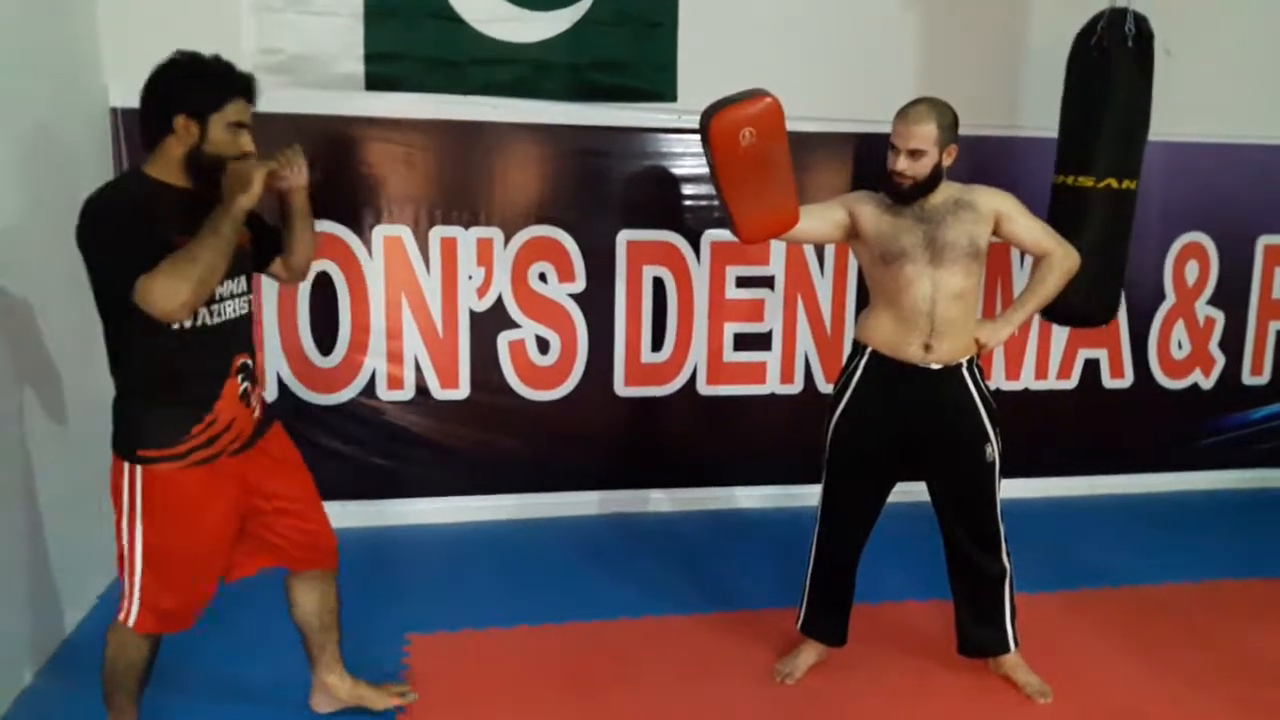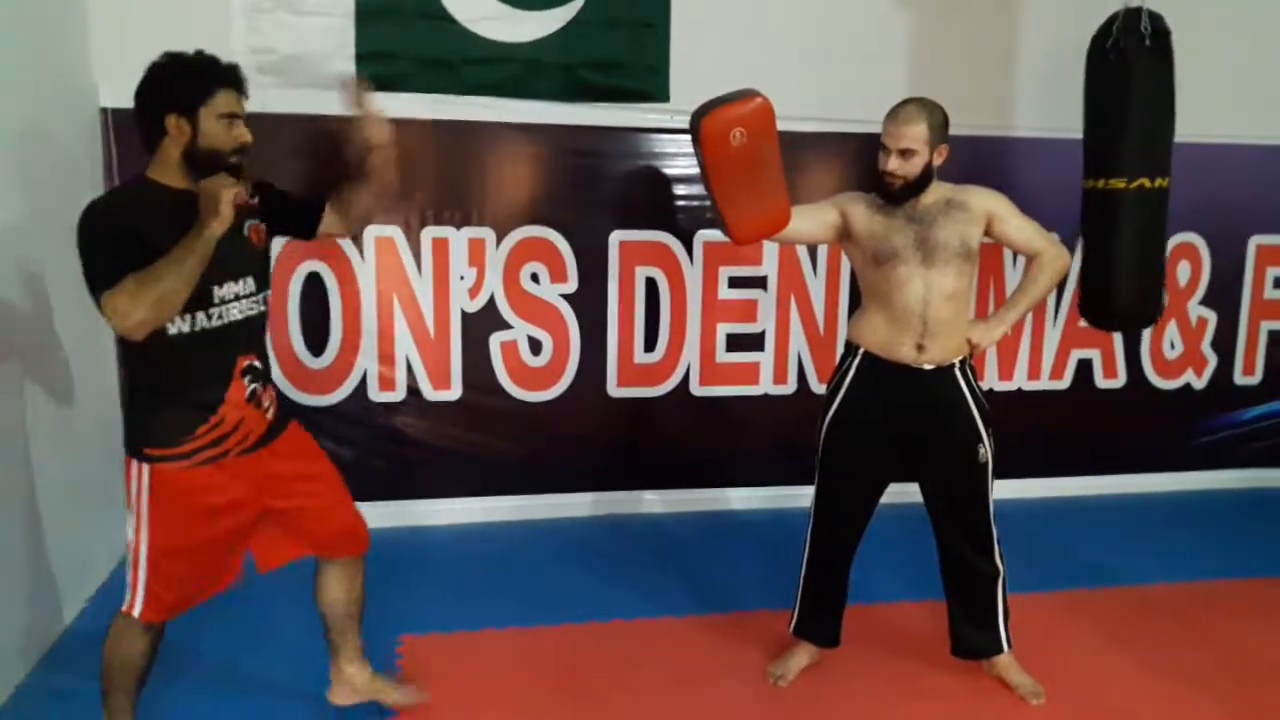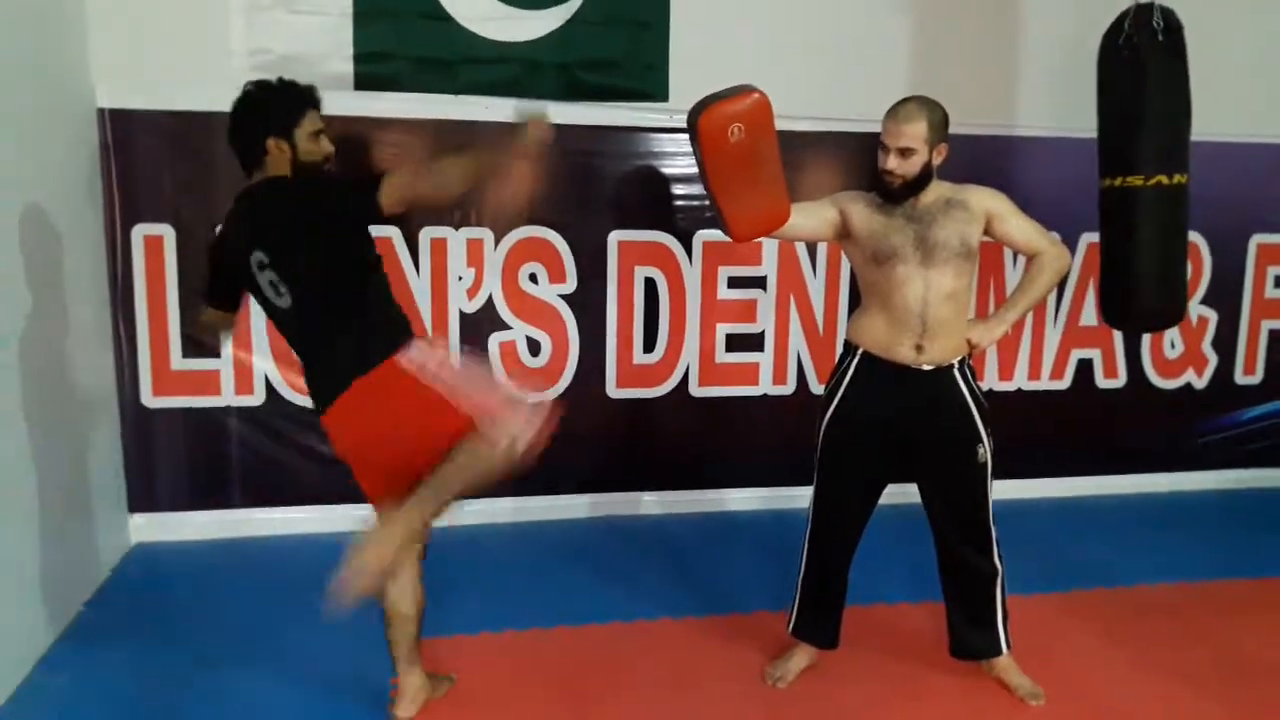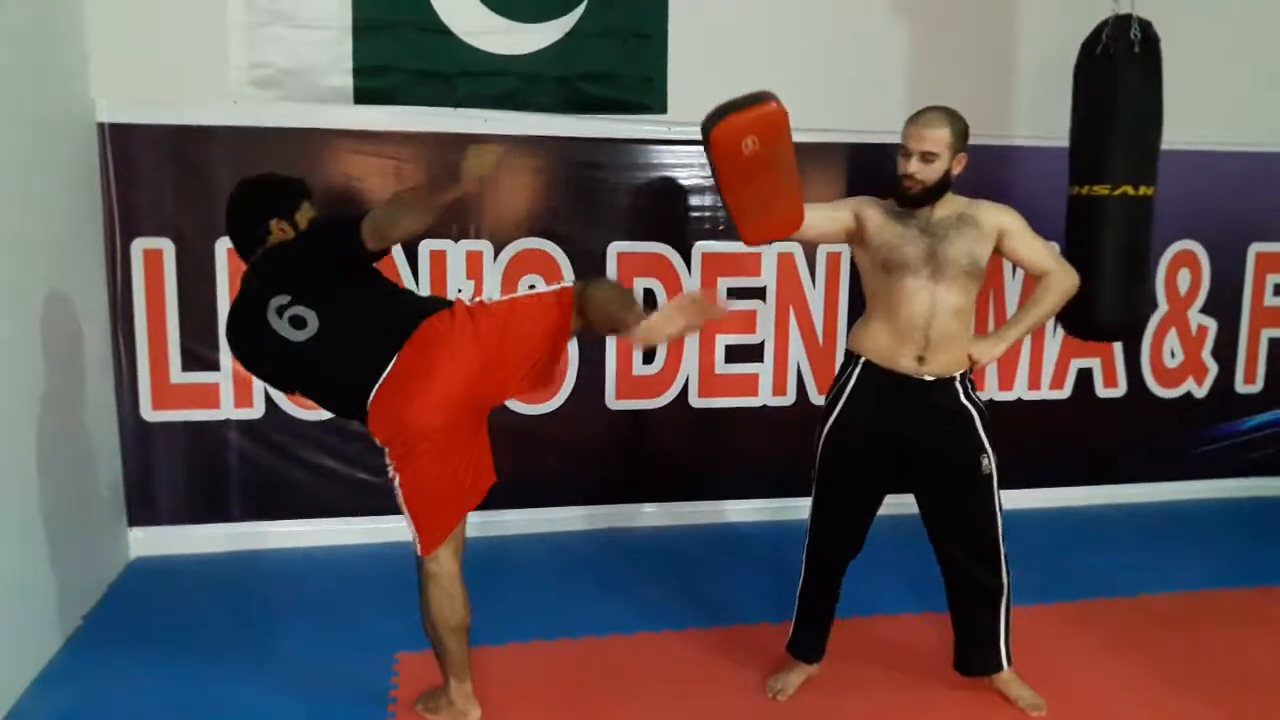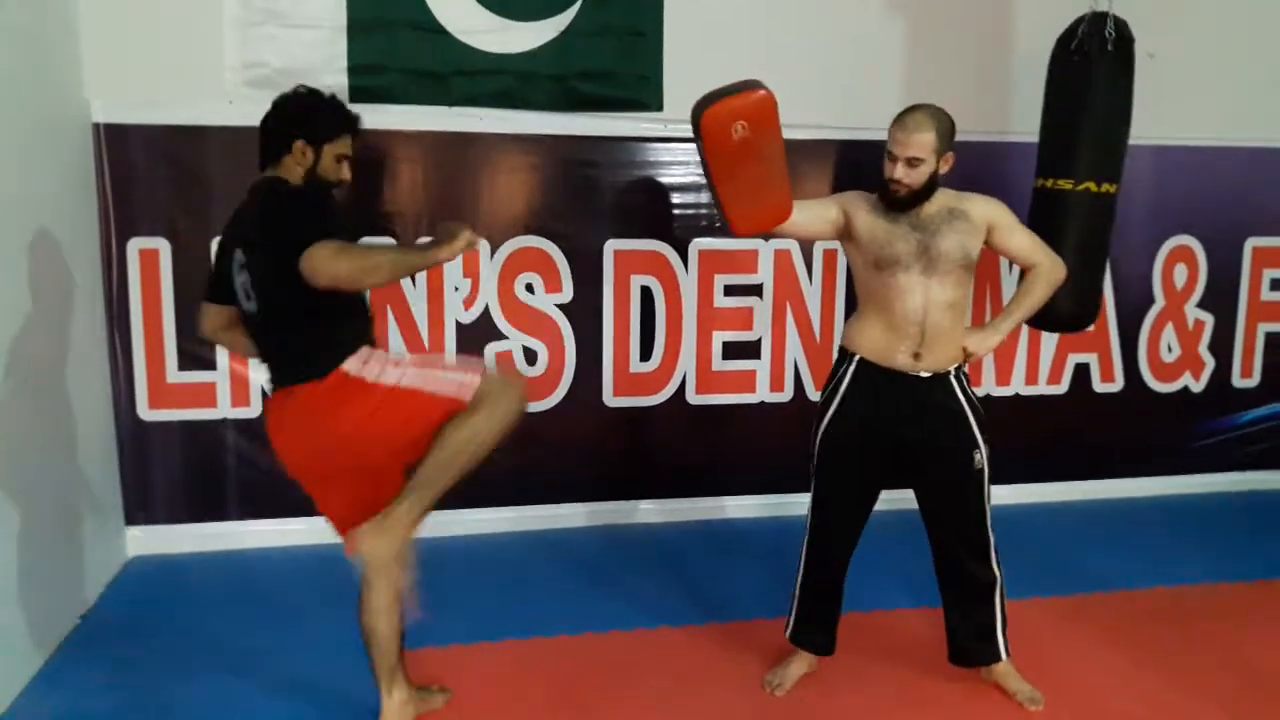
dt=0.5s
person 1, frame 1
left shoulder: (219, 201)
right shoulder: (114, 212)
left elbow: (292, 267)
right elbow: (172, 298)
left wrist: (295, 197)
right wrist: (234, 207)
left hip: (252, 432)
right hip: (167, 453)
left knee: (312, 550)
right knee: (148, 604)
person 1, frame 2
left shoulder: (247, 199)
right shoulder: (114, 218)
left elbow: (344, 218)
right elbow: (132, 317)
left wrist: (376, 153)
right wrist: (207, 228)
left hip: (266, 432)
right hip: (177, 455)
left knee: (341, 536)
right knee: (151, 601)
person 1, frame 3
left shoulder: (231, 233)
right shoulder: (313, 197)
left elbow: (216, 318)
right elbow: (418, 186)
right wrist: (508, 155)
left hip: (344, 407)
right hip: (391, 374)
left knee: (406, 535)
right knee: (521, 425)
right ankle: (393, 527)
person 1, frame 4
left shoulder: (245, 332)
right shoulder: (318, 249)
left elbow: (317, 391)
right elbow: (389, 221)
right wrist: (451, 191)
left hip: (404, 416)
right hip: (451, 346)
left knee: (439, 555)
right knee: (592, 293)
right ankle: (641, 323)
person 1, frame 5
left shoulder: (241, 226)
right shoulder: (296, 202)
left elbow: (218, 324)
right elbow: (327, 267)
right wrist: (432, 252)
left hip: (297, 417)
right hip: (345, 387)
left knee: (373, 546)
right knee: (502, 393)
right ankle: (393, 525)
person 2, frame 1
left shoulder: (985, 205)
right shoulder: (863, 210)
left elbow: (1063, 256)
right elbow: (783, 221)
left wrist: (1008, 321)
left hip: (955, 387)
right hip: (877, 381)
left knee: (977, 527)
right knee: (842, 520)
left ankle: (998, 647)
right ankle: (818, 635)
person 2, frame 2
left shoulder: (977, 205)
right shoulder: (854, 211)
left elbow: (1053, 255)
right elbow: (774, 223)
left wrist: (1000, 322)
left hip: (948, 387)
right hip: (869, 383)
left knee: (969, 527)
right knee: (835, 520)
left ankle: (990, 648)
right ankle: (812, 636)
person 2, frame 3
left shoulder: (977, 204)
right shoulder: (852, 210)
left elbow: (1053, 255)
left wrist: (999, 322)
left hip: (947, 387)
right hip: (867, 382)
left knee: (968, 528)
right knee: (834, 521)
left ankle: (990, 649)
right ankle: (811, 638)
person 2, frame 4
left shoulder: (993, 221)
right shoulder: (866, 214)
left elbow: (1062, 278)
left wrist: (1002, 340)
left hip: (947, 399)
right hip: (869, 392)
left knee: (975, 542)
right knee: (832, 534)
left ankle: (992, 663)
right ankle: (805, 653)
person 2, frame 5
left shoulder: (979, 213)
right shoulder: (854, 210)
left elbow: (1049, 267)
right elbow: (777, 216)
left wrist: (995, 331)
left hip: (942, 393)
right hip: (864, 388)
left knee: (966, 534)
right knee: (832, 528)
left ankle: (990, 655)
right ankle: (808, 645)
